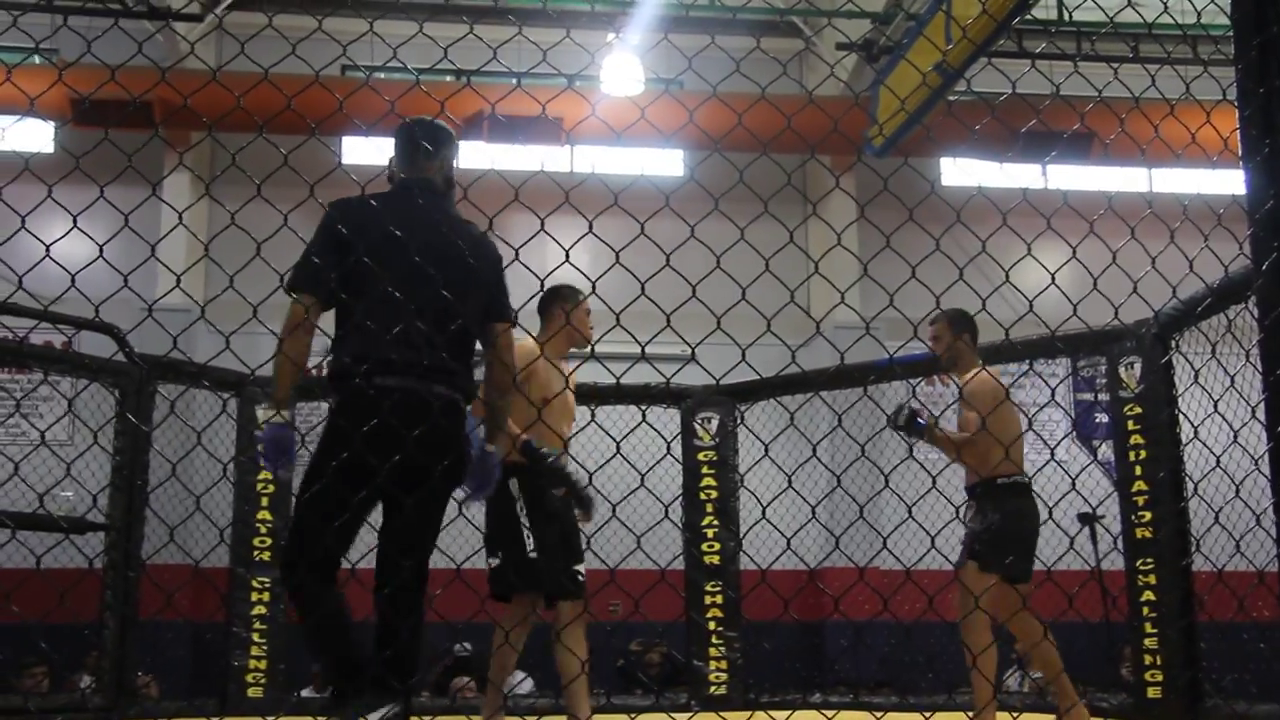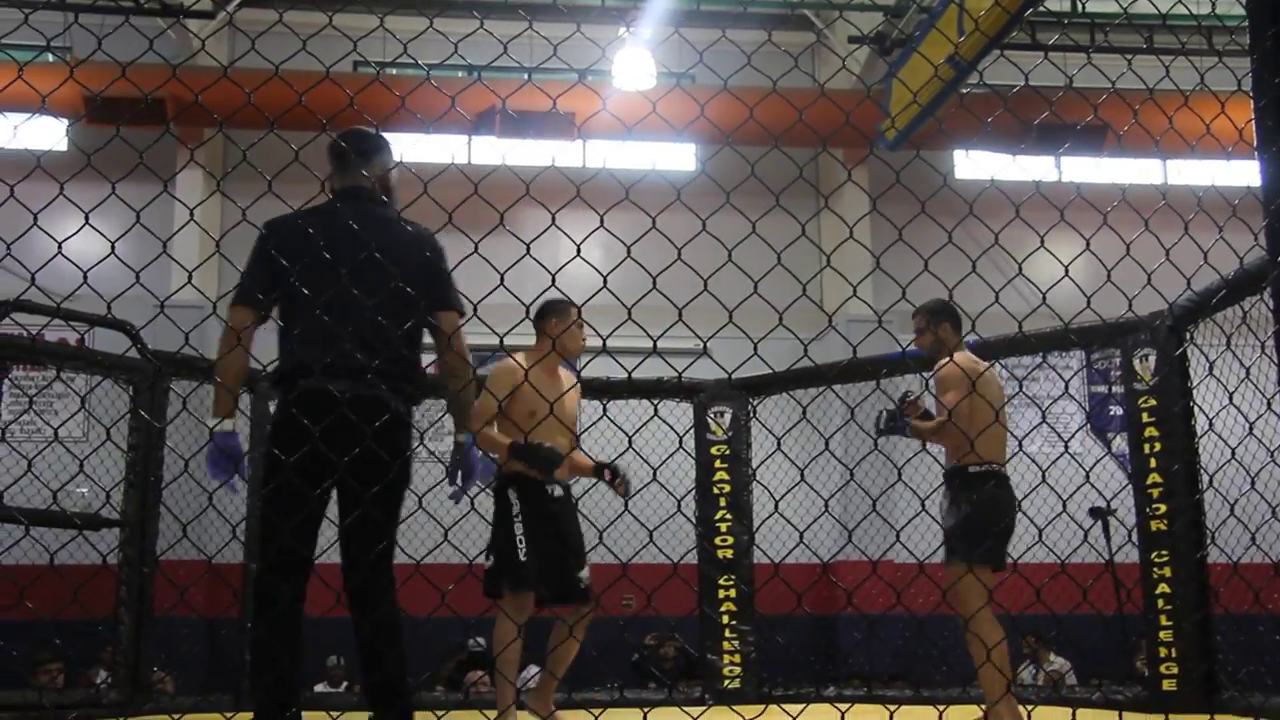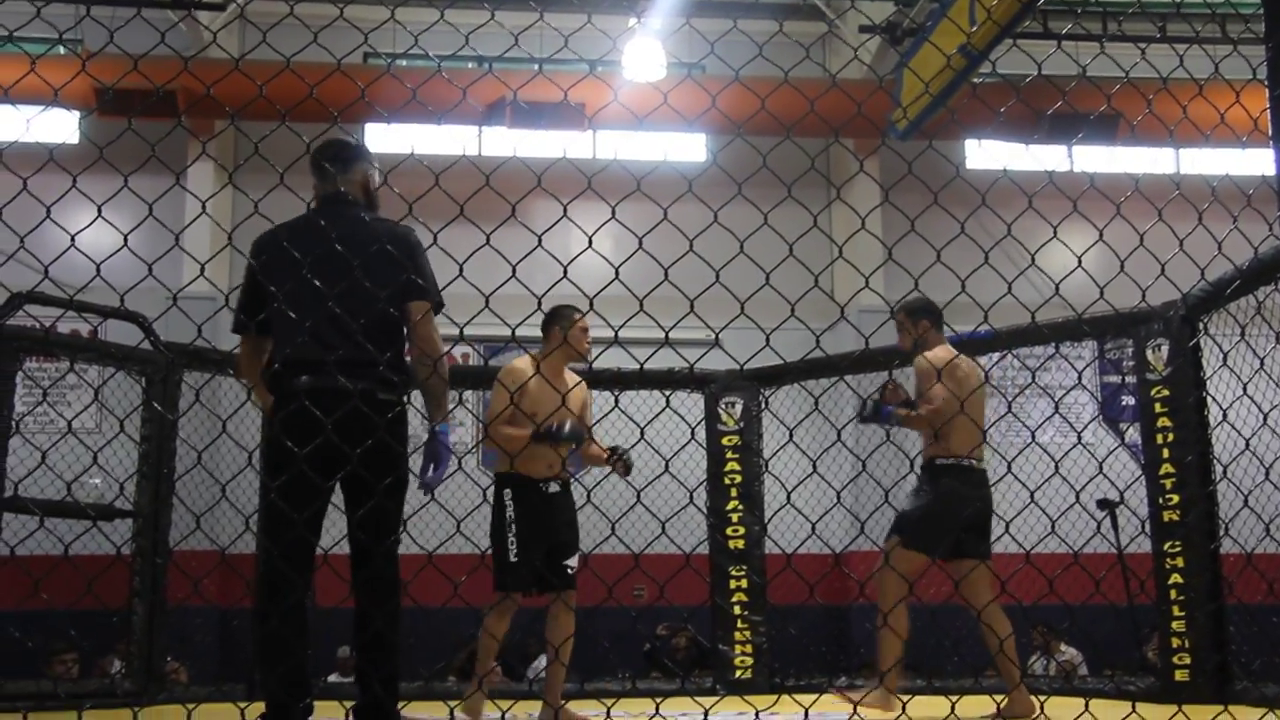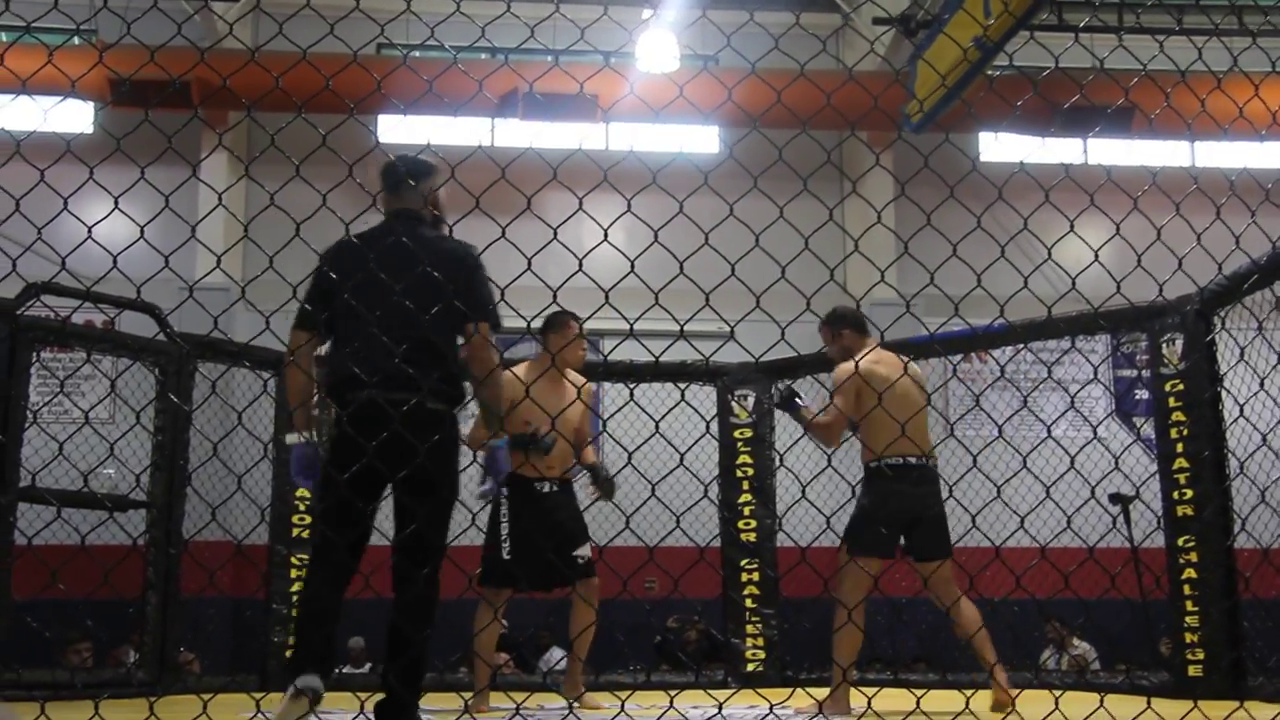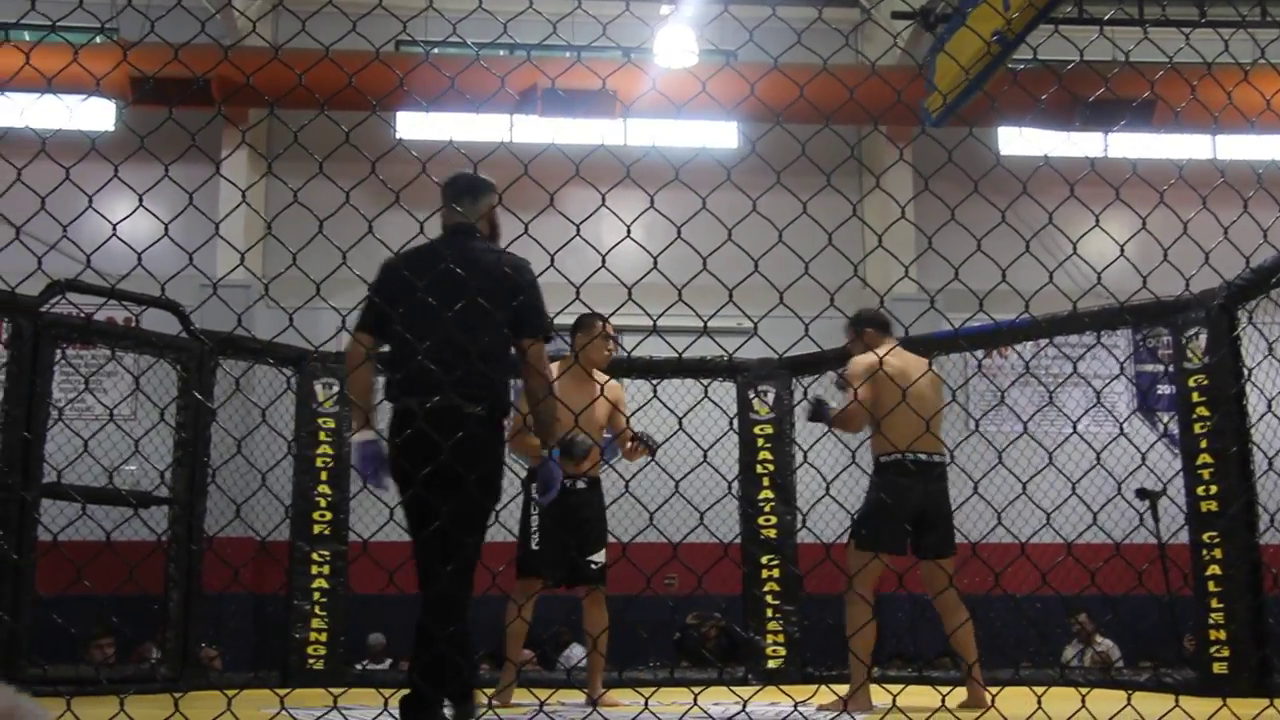
dt=0.4s
person 1, frame 1
left shoulder: (349, 217)
right shoulder: (477, 244)
left elbow: (302, 316)
right elbow: (501, 354)
left wrist: (277, 410)
right wrist: (492, 445)
left hip: (367, 412)
right hip: (442, 426)
left knee: (307, 564)
right knee: (402, 582)
person 1, frame 2
left shoulder: (286, 232)
right shoulder: (418, 242)
left elbow: (239, 326)
right elbow: (452, 343)
left wrist: (224, 421)
right wrist: (463, 433)
left hip: (306, 416)
right hip: (386, 423)
left knee: (280, 578)
right knee: (372, 576)
person 1, frame 3
left shoulder: (273, 244)
right shoulder: (397, 240)
left elbow: (252, 349)
right elbow: (424, 337)
right wrist: (440, 423)
left hip: (299, 415)
right hip: (378, 418)
left knee: (284, 573)
right knee: (377, 571)
person 1, frame 4
left shoulder: (340, 255)
right shoulder: (456, 257)
left elbow: (300, 351)
right elbow: (481, 351)
left wrist: (301, 435)
right wrist: (496, 435)
left hip: (356, 423)
right hip: (428, 427)
left knee: (331, 560)
right knee: (416, 574)
person 1, frame 5
left shoulder: (400, 266)
right shoulder: (510, 271)
left elbow: (359, 353)
right elbow: (534, 367)
left wrist: (365, 433)
right wrist: (550, 445)
left hip: (411, 429)
right hip: (475, 431)
left knee: (434, 565)
right knee: (451, 571)
person 2, frame 1
left shoulder: (565, 375)
right shoulder: (524, 354)
right elbow: (487, 407)
left wrist: (570, 484)
right wrist: (532, 451)
left hip: (549, 492)
right hip: (517, 484)
left knee: (572, 606)
right knee: (525, 601)
person 2, frame 2
left shoulder: (571, 382)
right shoulder: (513, 369)
right elbow: (476, 428)
left wrist: (601, 469)
right wrist: (521, 451)
left hip: (559, 498)
right hip: (520, 493)
left knee: (578, 607)
right knee: (518, 598)
person 2, frame 3
left shoulder: (579, 387)
right shoulder: (517, 373)
left elbow: (585, 447)
right elbow: (492, 432)
left wrist: (610, 457)
right wrist: (541, 435)
left hip: (558, 494)
right hip: (517, 492)
left knee: (565, 595)
right knee: (510, 593)
person 2, frame 4
left shoulder: (583, 387)
right shoulder: (514, 379)
right elbow: (477, 439)
left wrist: (595, 468)
right wrist: (517, 442)
left hip: (561, 494)
right hip: (519, 493)
left knee: (588, 585)
right knee: (496, 591)
left ankle: (573, 683)
right ankle: (481, 691)
person 2, frame 5
left shoulder: (612, 390)
left elbow: (624, 445)
right elbow: (516, 435)
left wrist: (639, 444)
left hip: (588, 492)
right hip: (546, 489)
left knee: (595, 589)
right knee: (529, 582)
left ankle: (595, 685)
right ankle: (507, 680)
person 3, frame 1
left shoulder: (974, 382)
right shoulder: (983, 383)
left elbow: (977, 448)
left wrist: (926, 428)
right wrist: (932, 431)
left hip: (1000, 505)
right hip: (1008, 505)
left knee: (973, 607)
right knee: (1019, 617)
person 3, frame 2
left shoulder: (951, 368)
right shoulder: (983, 370)
left elbow: (954, 432)
left wrist: (907, 424)
right wrist: (925, 416)
left hip: (973, 492)
right hip: (991, 491)
left knee: (970, 605)
right knee: (975, 605)
person 3, frame 3
left shoulder: (931, 359)
right shoulder: (969, 366)
left elbow: (938, 416)
left wrist: (892, 413)
right wrist: (905, 405)
left hip: (945, 483)
right hip: (974, 485)
left knee: (892, 578)
right knee: (981, 597)
left ankle: (886, 686)
person 3, frame 4
left shoulder: (850, 371)
right shoulder: (911, 368)
left elbow: (830, 435)
left wrist: (796, 407)
left hip: (887, 485)
right hip: (925, 482)
left knee: (850, 589)
right knee: (949, 590)
left ankle: (838, 696)
right ankle: (999, 677)
person 3, frame 5
left shoulder: (865, 364)
right shoulder: (929, 370)
left elbow: (856, 419)
left wrist: (825, 413)
left hip: (895, 480)
right hip: (934, 481)
left knee: (860, 584)
right knee: (944, 590)
left ankle: (858, 692)
right ankle: (977, 687)
